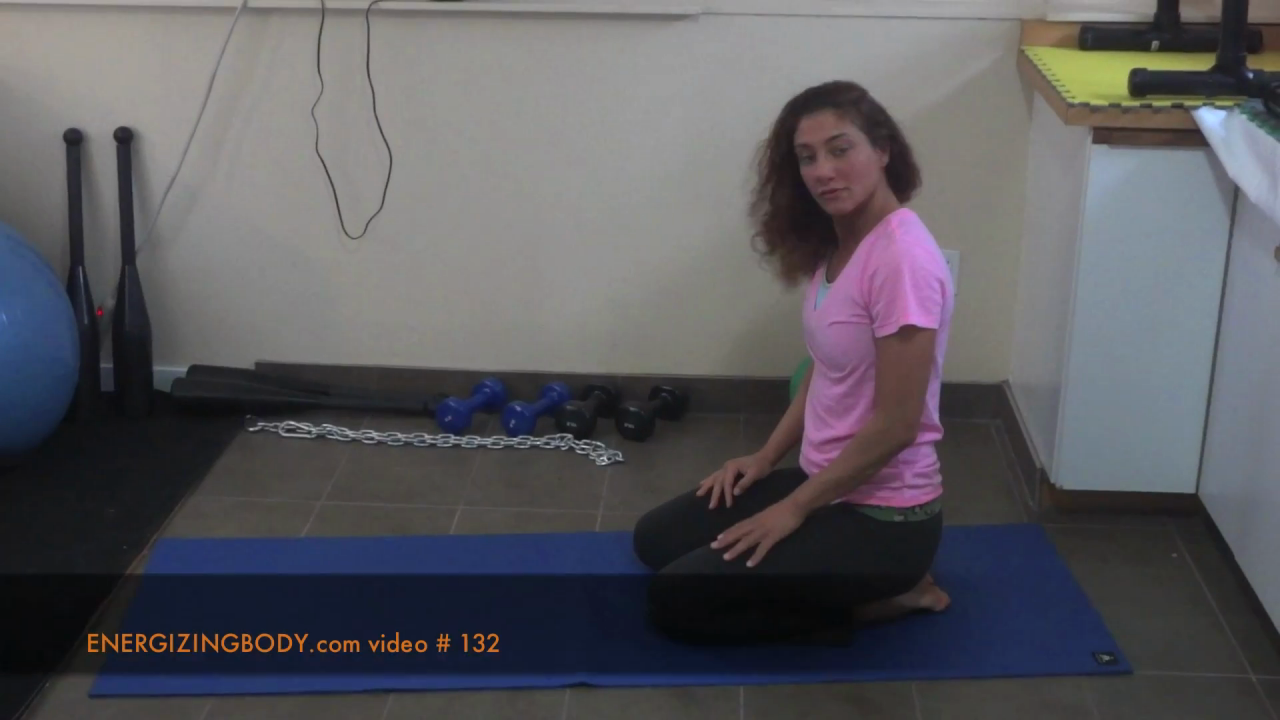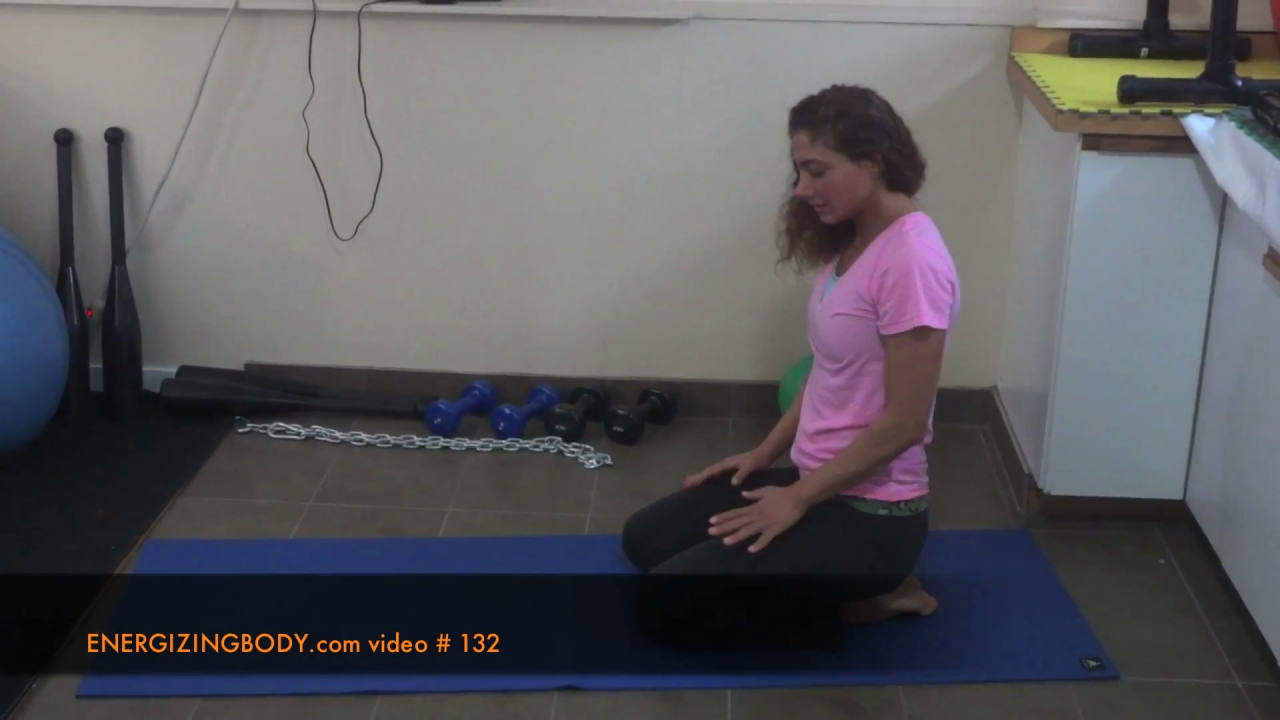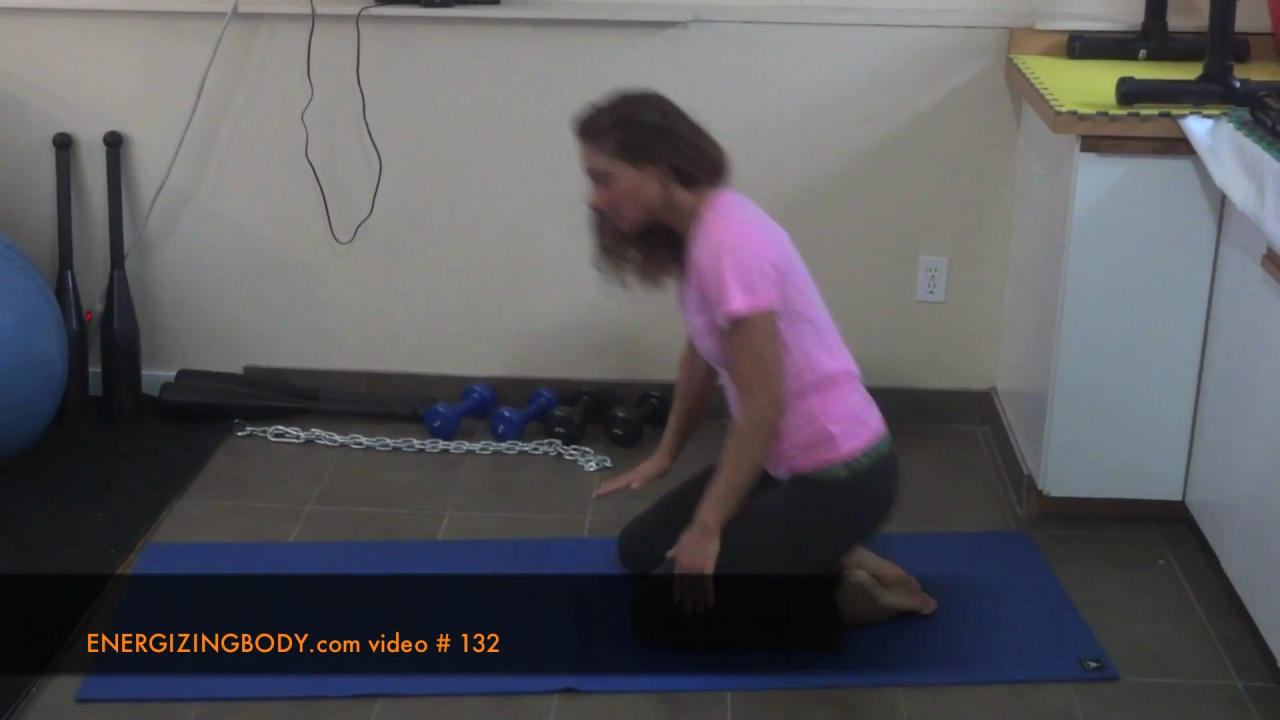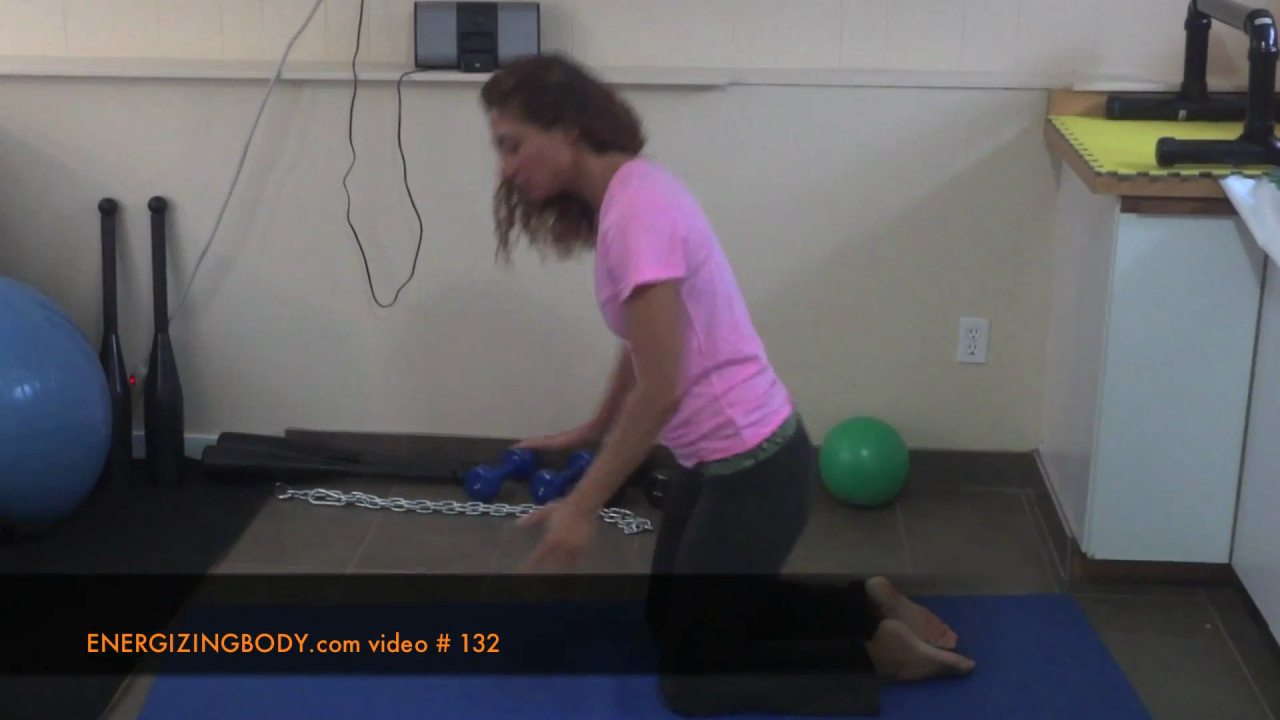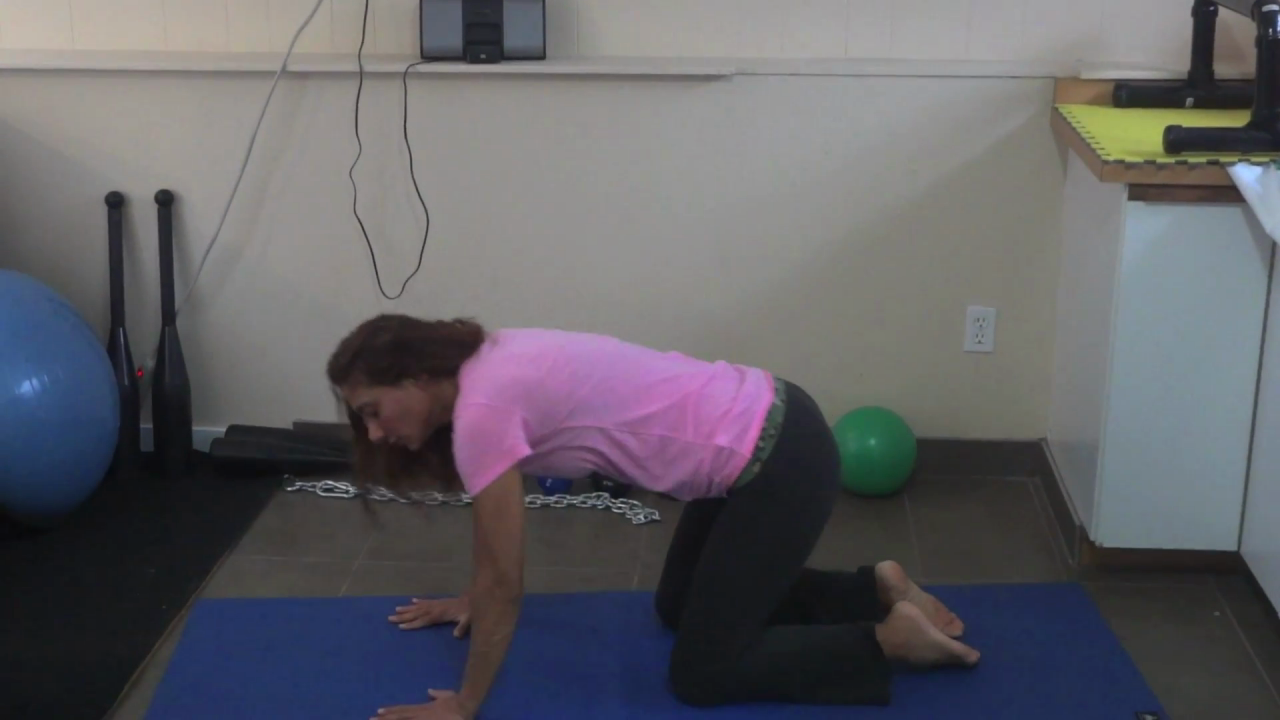
dt=1s
person 1, frame 1
left shoulder: (902, 260)
right shoulder: (837, 245)
left elbow: (897, 426)
left wrist: (796, 509)
right wrist: (766, 458)
left hip: (883, 516)
right hip: (830, 483)
left knee: (675, 604)
right knee: (656, 539)
left ankle: (884, 596)
right ankle: (857, 586)
person 1, frame 2
left shoulder: (911, 262)
right shoulder: (854, 242)
left elbow: (905, 424)
left wrist: (798, 500)
right wrist: (763, 455)
left hip: (871, 512)
right hip: (820, 479)
left knee: (667, 605)
right knee: (645, 539)
left ankle: (866, 598)
right ankle: (853, 581)
person 1, frame 3
left shoulder: (726, 245)
right shoulder: (700, 228)
left elbow: (763, 406)
right elbow: (701, 352)
left wrist: (707, 527)
right wrist: (664, 455)
left hip: (839, 479)
right hip: (791, 463)
right knee: (640, 548)
left ankle: (844, 599)
right ankle: (834, 562)
person 1, frame 4
left shoulder: (636, 211)
right shoulder: (627, 192)
left elbow: (661, 385)
left wrist: (585, 505)
right wrist: (596, 428)
left hip: (752, 468)
right hip: (721, 460)
right knee: (668, 620)
left ankle: (881, 651)
right ankle: (866, 605)
person 1, frame 5
left shoulder: (480, 414)
right shoulder: (487, 366)
left elbow: (504, 584)
right wrist: (473, 600)
left hip: (780, 464)
right hip: (763, 427)
right knee: (678, 607)
left ankle: (890, 638)
right ankle: (875, 590)
